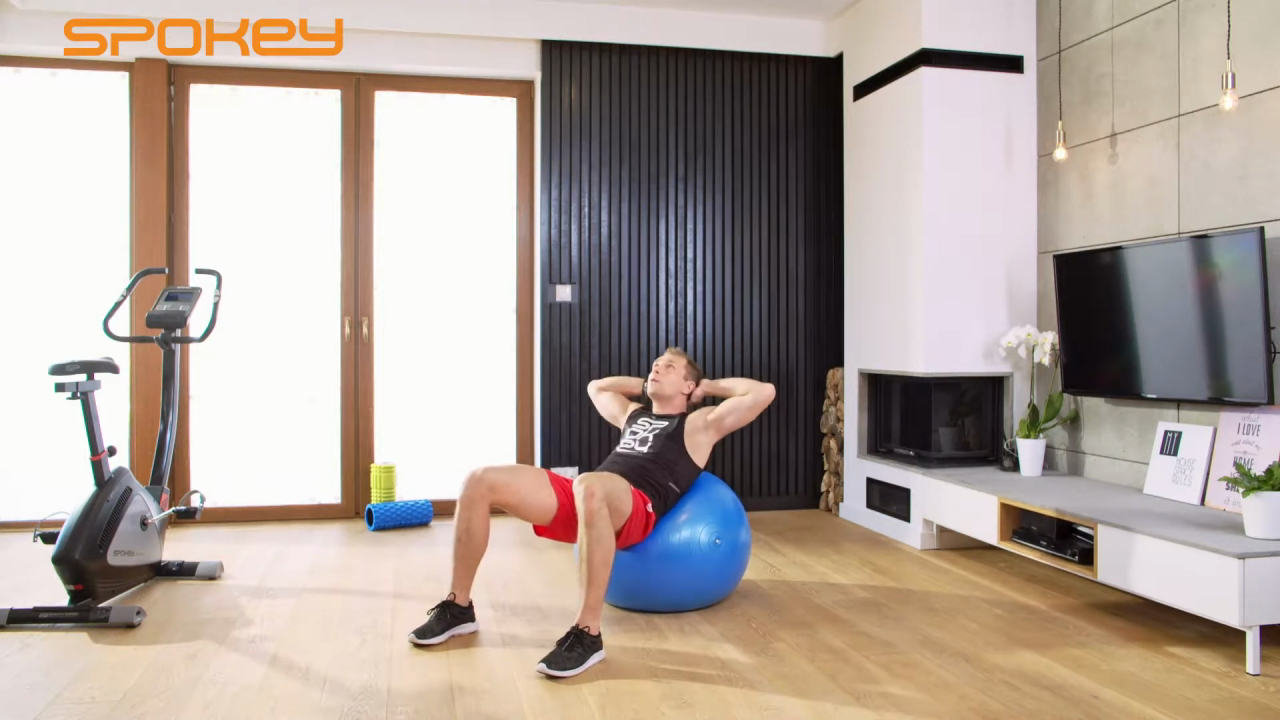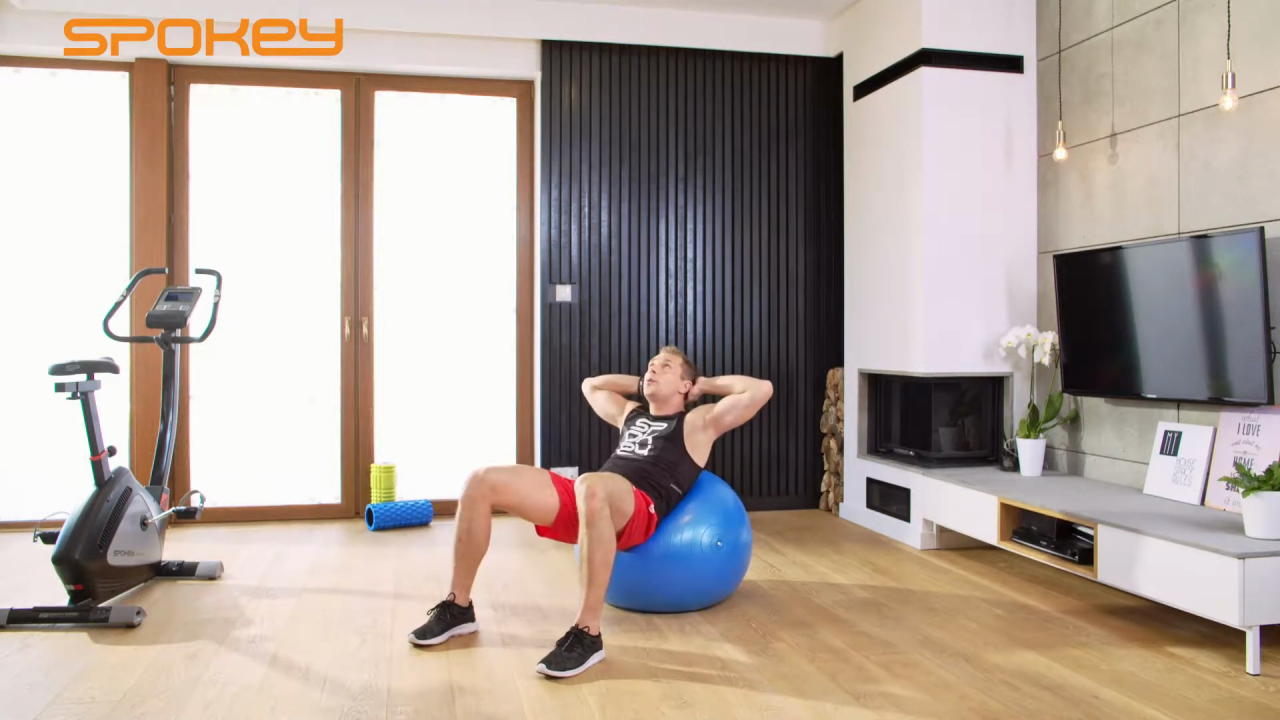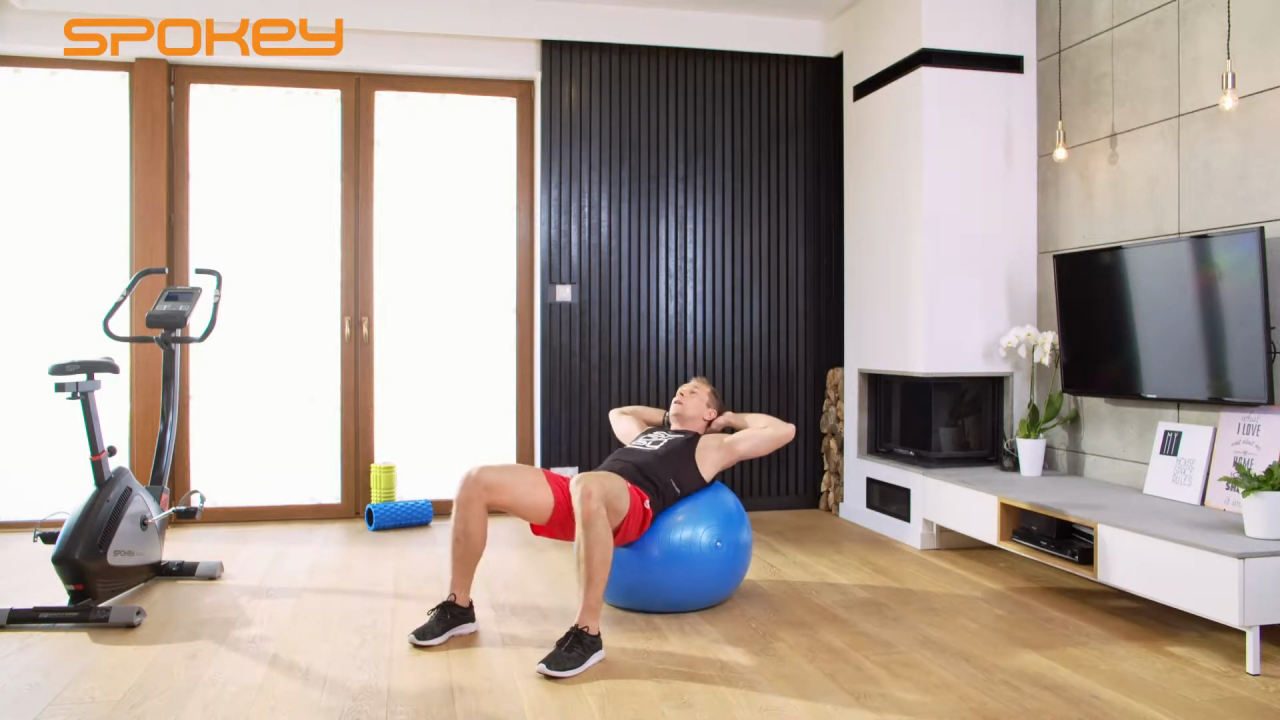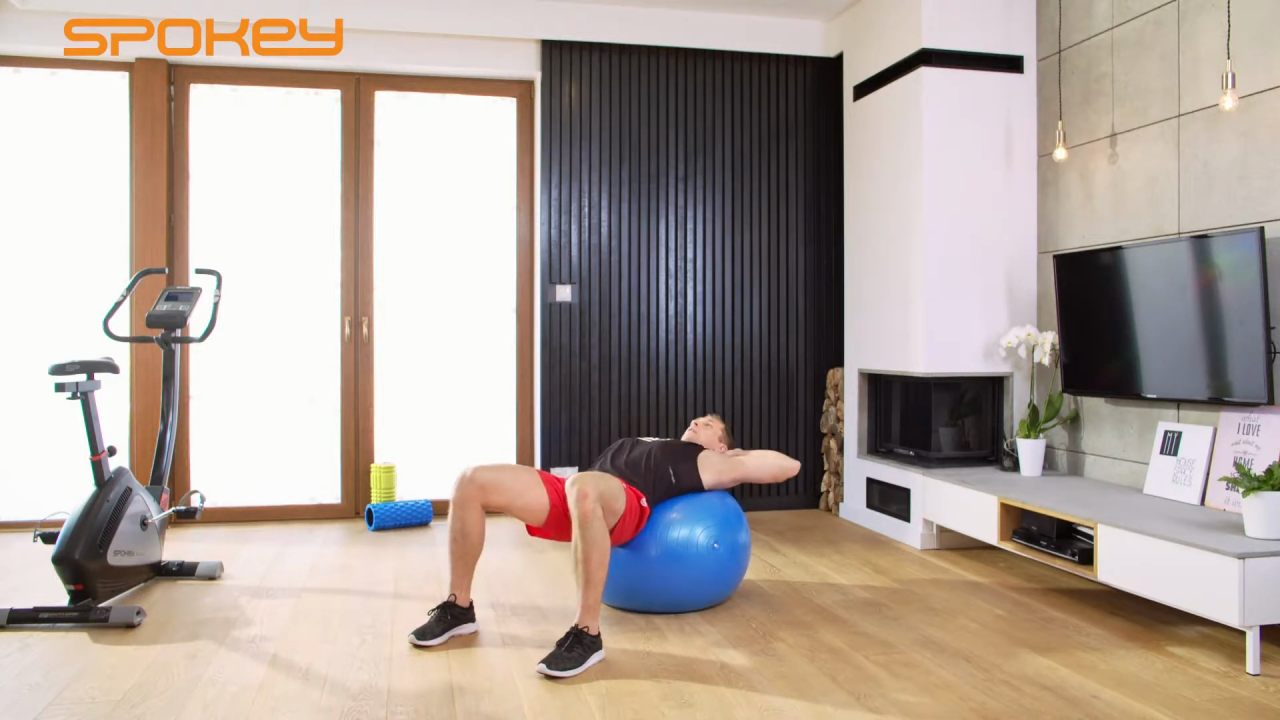
dt=0.5s
person 1, frame 1
left shoulder: (698, 424)
right shoulder: (634, 415)
left elbow: (764, 392)
right elbow: (597, 387)
left wrist: (710, 387)
right wrist: (645, 386)
left hip: (635, 508)
right hip: (581, 499)
left knee: (590, 488)
right knee: (481, 481)
left ankle: (588, 634)
right ankle: (458, 607)
person 1, frame 2
left shoulder: (697, 423)
right shoulder: (632, 415)
left elbow: (761, 389)
right elbow: (591, 385)
left wrist: (707, 384)
right wrist: (641, 385)
left hip: (639, 510)
right hip: (586, 499)
left knee: (592, 488)
right knee: (482, 481)
left ankle: (588, 634)
right ankle: (458, 607)
person 1, frame 3
left shoulder: (712, 446)
right shoulder: (648, 432)
left elbow: (784, 430)
right elbow: (617, 412)
left wrist: (731, 419)
right wrist: (666, 415)
left hip: (633, 504)
right hip: (581, 494)
left knee: (588, 488)
right knee: (477, 481)
left ankle: (587, 633)
right ankle: (458, 606)
person 1, frame 4
left shoulder: (712, 464)
right shoulder: (666, 447)
left elbow: (788, 466)
right elbow: (625, 454)
left wrist: (737, 452)
right wrist: (673, 444)
left hip: (627, 500)
right hip: (572, 492)
left knee: (583, 490)
right knee: (472, 482)
left ankle: (587, 634)
right ankle: (459, 607)
